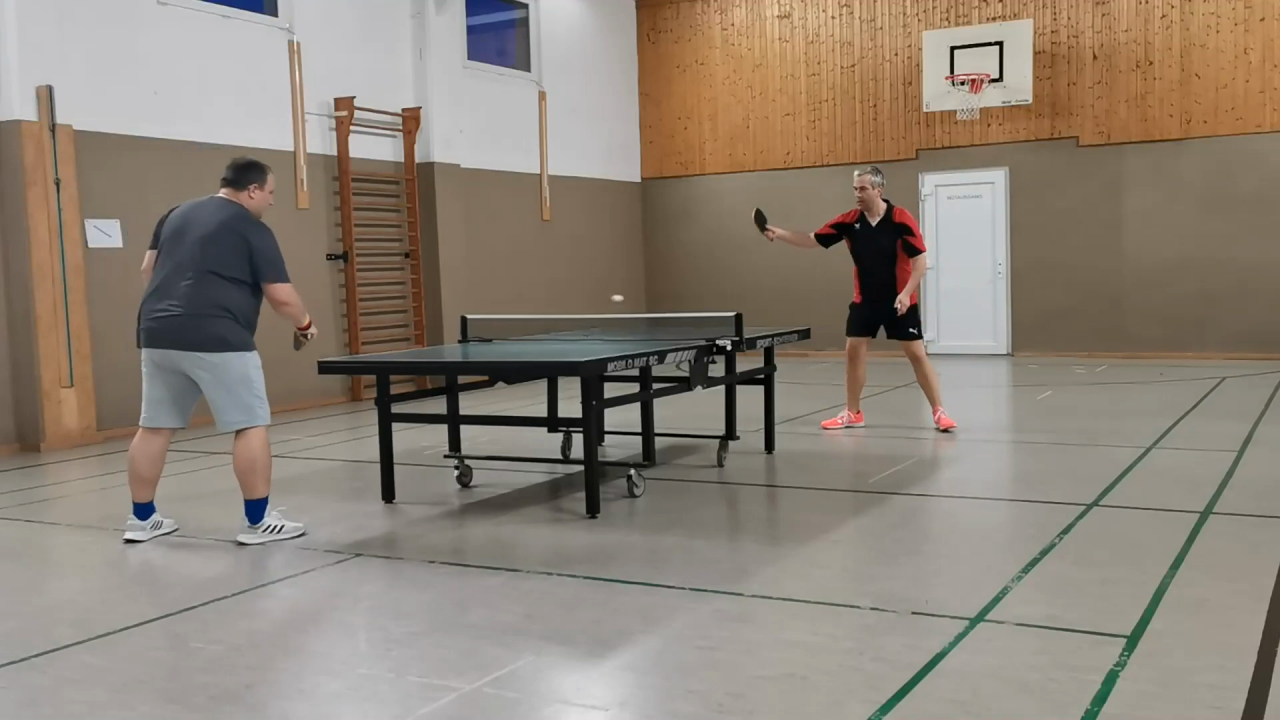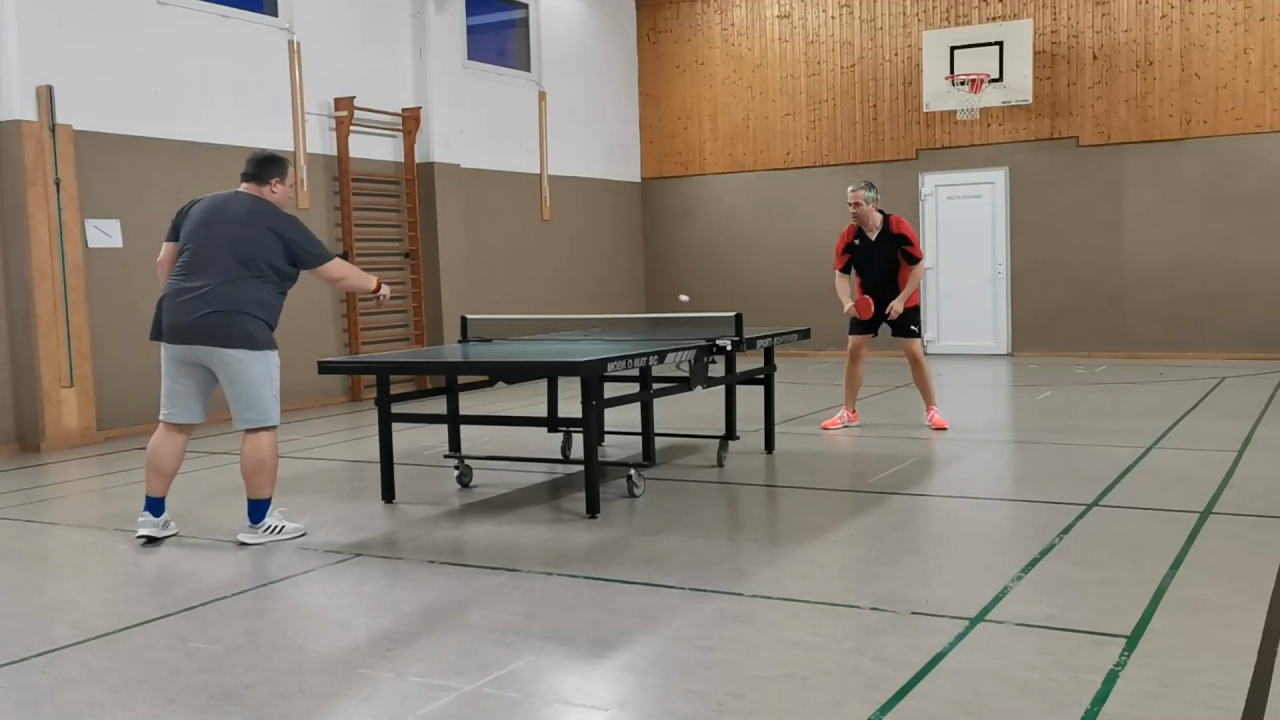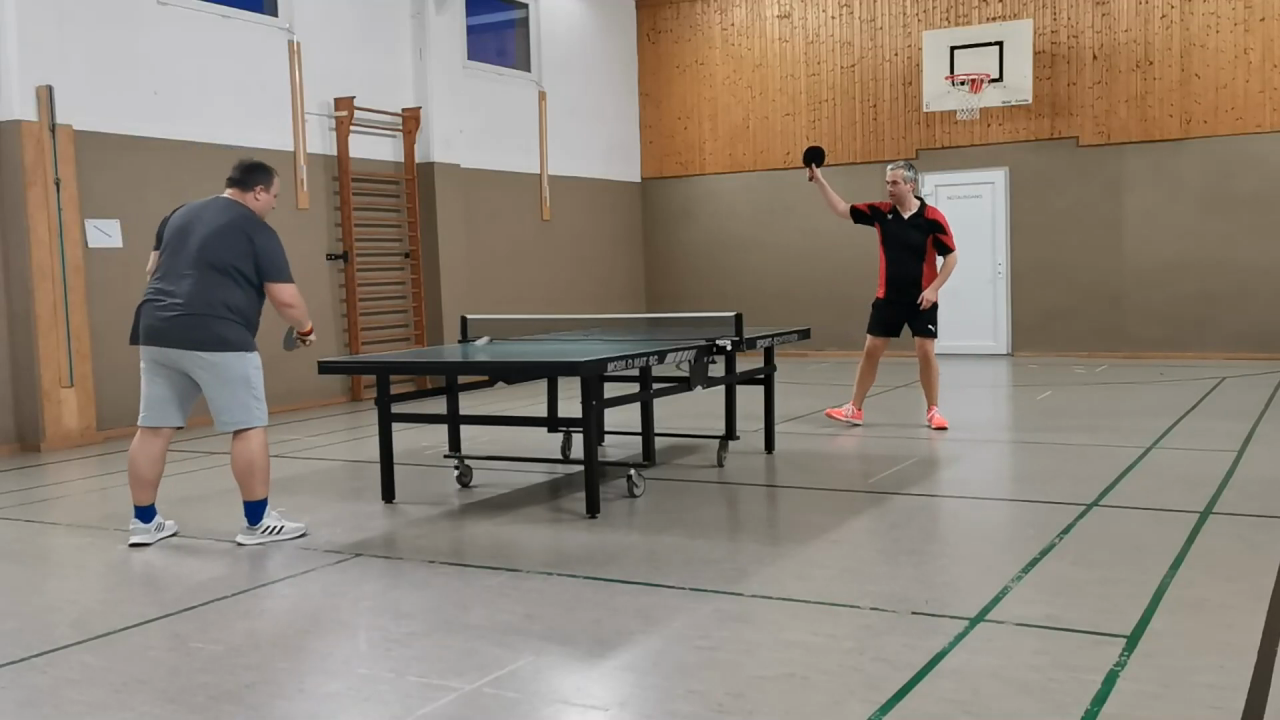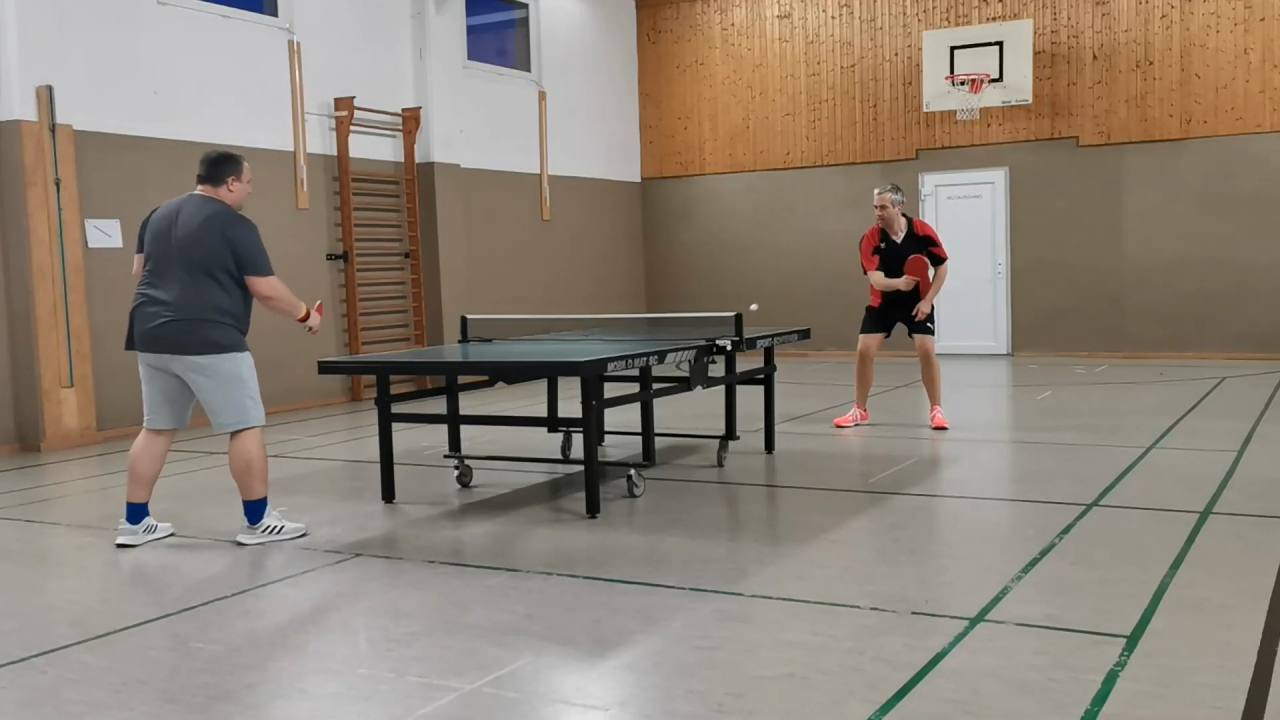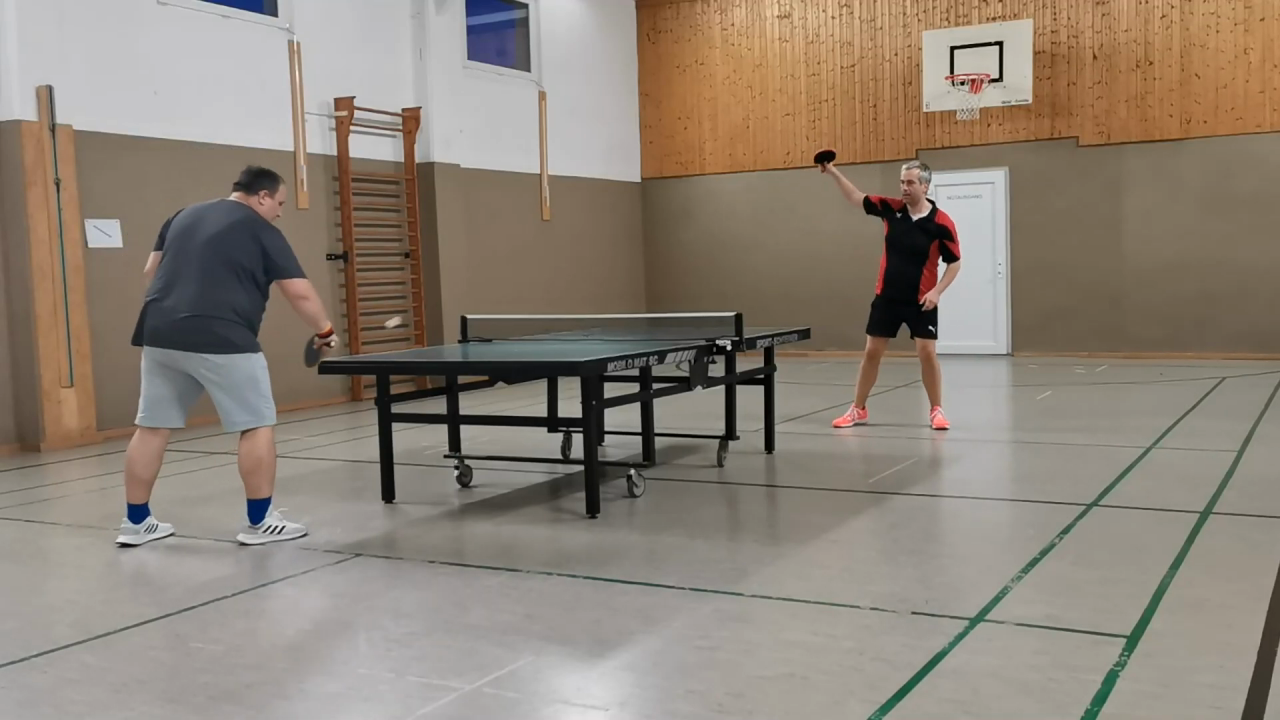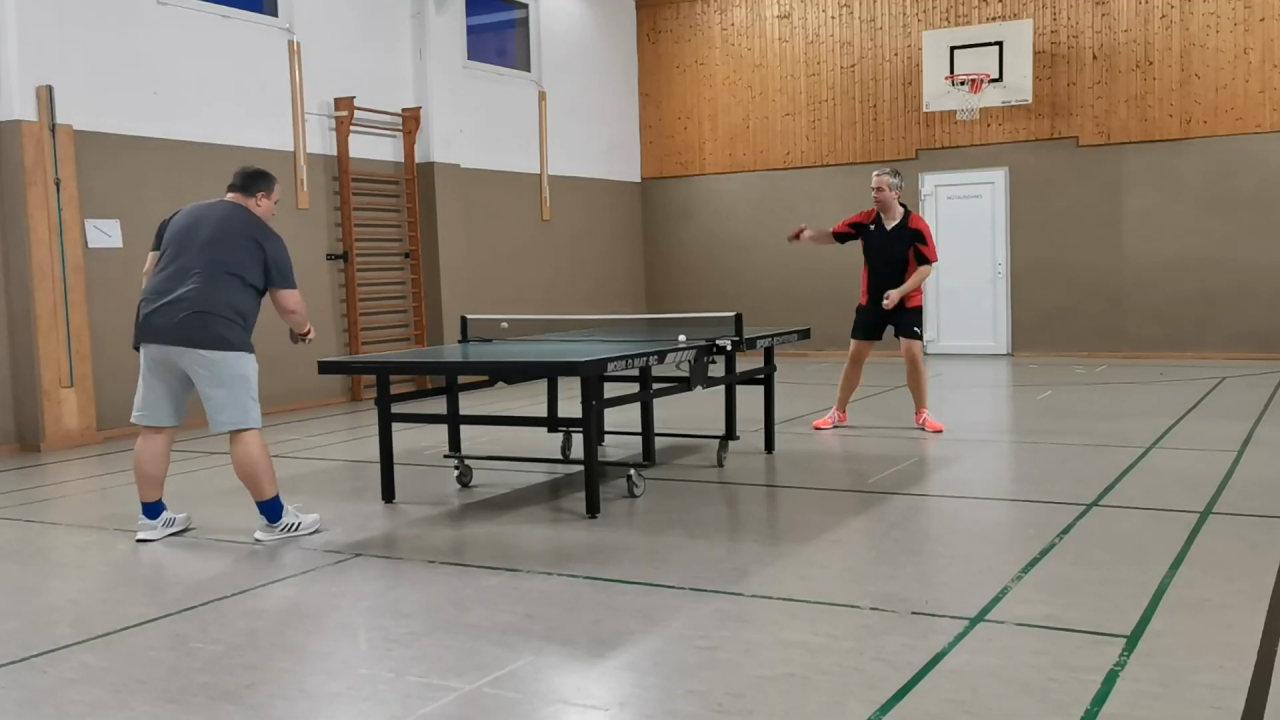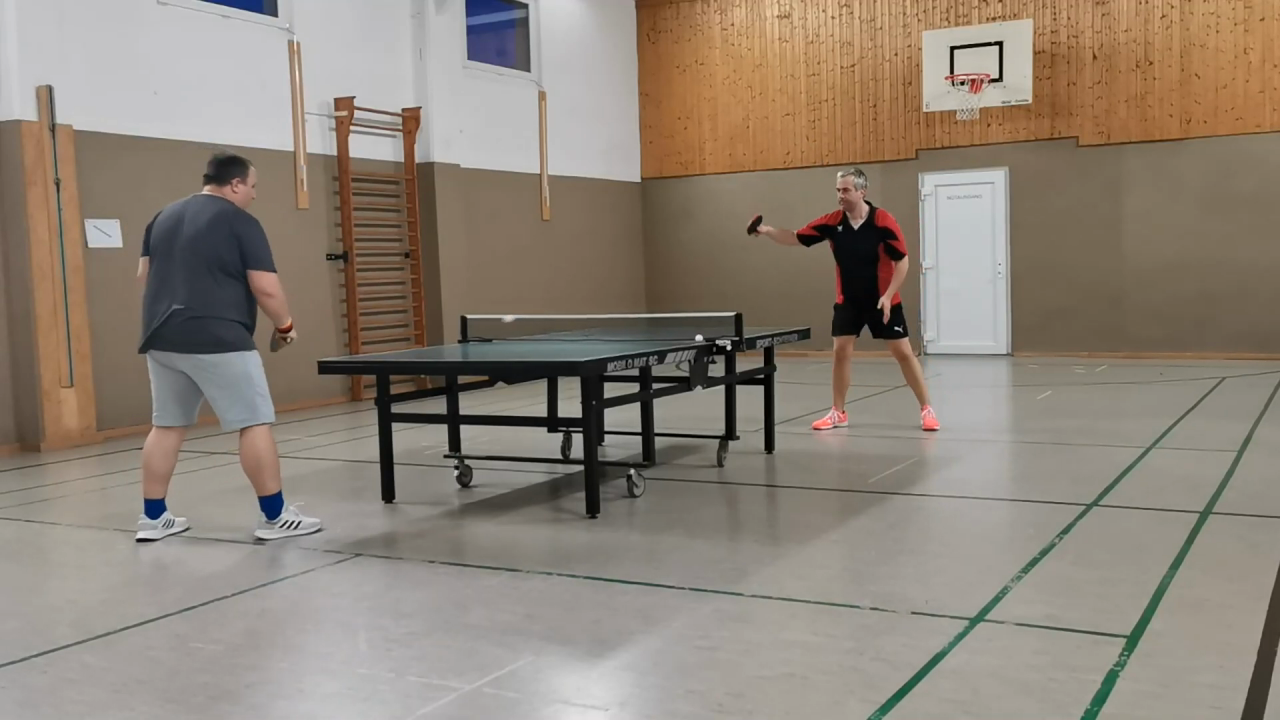
dt=0.7s
person 1, frame 1
left shoulder: (178, 214)
right shoulder: (252, 229)
left elbow: (149, 268)
right elbow: (282, 297)
right wrist: (305, 324)
left hip: (159, 335)
right hip: (217, 339)
left knee: (154, 427)
right knee: (251, 426)
left ankle: (141, 518)
right ankle: (258, 521)
person 1, frame 2
left shoulder: (196, 208)
right shoulder: (282, 225)
left elbow: (166, 262)
right elbow: (334, 271)
right wrist: (375, 285)
left hip: (180, 330)
right hip: (238, 335)
left knee: (174, 423)
right knee: (260, 426)
left ankle: (152, 515)
right ankle: (259, 522)
person 1, frame 3
left shoulder: (181, 214)
right shoulder: (257, 231)
left elbow: (153, 270)
right elbow: (285, 298)
right wrist: (306, 327)
left hip: (157, 334)
right hip: (217, 339)
left knee: (154, 428)
right knee: (249, 427)
left ankle: (144, 520)
right ankle: (258, 522)
person 1, frame 4
left shoulder: (159, 215)
right shoulder: (235, 226)
left elbow: (140, 271)
right elbow: (266, 291)
right wrist: (304, 315)
left hip: (153, 338)
right hip: (210, 341)
left knee: (157, 429)
right knee: (246, 426)
left ankle: (134, 522)
right ankle: (259, 521)
person 1, frame 5
left shoulder: (184, 217)
right shoulder: (263, 232)
left elbow: (152, 271)
right elbow: (301, 293)
right wrist: (325, 330)
left hip: (161, 337)
right hip: (221, 341)
left knee: (152, 427)
right knee: (257, 425)
left ankle: (135, 521)
right ankle: (260, 521)
person 1, frame 6
left shoulder: (180, 217)
right shoulder: (262, 236)
left elbow: (150, 271)
right elbow: (289, 303)
right wrist: (305, 329)
left hip: (158, 334)
right hip: (214, 339)
left knee: (156, 427)
right knee: (243, 429)
left ankle: (151, 517)
right ankle: (276, 519)
person 1, frame 7
left shoulder: (164, 217)
right shoulder: (240, 222)
left elbow: (145, 276)
right elbow: (266, 288)
right wrist: (285, 325)
left hip: (163, 339)
right hip: (218, 339)
left knee: (167, 425)
right knee: (255, 424)
left ankle: (153, 517)
right ankle: (275, 516)
person 2, frame 1
left shoulder: (902, 219)
right shoulder: (849, 221)
left elbow: (920, 260)
right elbow: (812, 240)
left wrist: (906, 292)
right wrist: (779, 234)
left hip: (900, 301)
right hip: (864, 300)
left knee: (916, 353)
right knee: (854, 352)
left ankle: (939, 411)
right ankle: (853, 413)
person 2, frame 2
left shoulder: (899, 228)
right shoulder: (848, 237)
left elbow: (918, 267)
right elbow: (840, 276)
left wrist: (900, 300)
right wrist: (847, 302)
left hip: (902, 302)
left knee: (914, 353)
right knee: (854, 351)
left ankle: (932, 410)
right ankle: (849, 412)
person 2, frame 3
left shoulder: (933, 218)
right shoulder: (881, 212)
left elbow: (951, 257)
right elbow: (842, 209)
left wrist: (933, 289)
right wrist: (819, 180)
left hip: (922, 299)
right hip: (887, 298)
left knee: (926, 352)
right knee: (871, 351)
left ankle: (933, 411)
right ankle: (854, 409)
person 2, frame 4
left shoulder: (923, 232)
right shoulder: (870, 238)
left elbow: (941, 267)
right elbow: (874, 278)
left wrist: (928, 300)
right wrist: (898, 283)
left hip: (917, 304)
right hip: (882, 304)
left knee: (927, 351)
right knee: (864, 351)
left ankle: (936, 410)
right ankle: (860, 410)
person 2, frame 5
left shoulder: (942, 222)
right shoulder: (891, 208)
left elbow: (954, 263)
right elbow: (856, 197)
left wrist: (937, 291)
right wrist: (832, 171)
left hip: (921, 301)
right hip: (886, 298)
left knee: (927, 353)
right knee: (872, 352)
left ankle: (936, 411)
right ankle: (858, 409)
person 2, frame 6
left shoulder: (916, 226)
right shoulder: (865, 220)
left elbow: (926, 266)
right elbow: (831, 236)
left wrist: (900, 291)
right wrist: (809, 234)
left hip: (907, 302)
right hip: (870, 302)
left knee: (913, 354)
right knee: (855, 355)
left ankle: (922, 413)
right ankle: (839, 411)
person 2, frame 7
left shoulder: (884, 221)
right shoulder: (832, 222)
left elbow: (902, 262)
right elbow: (794, 238)
left wrist: (888, 296)
right wrist: (766, 230)
left hip: (883, 301)
right hip: (847, 302)
left knee: (904, 353)
right knee: (841, 353)
left ankle: (926, 409)
right ankle: (838, 412)
